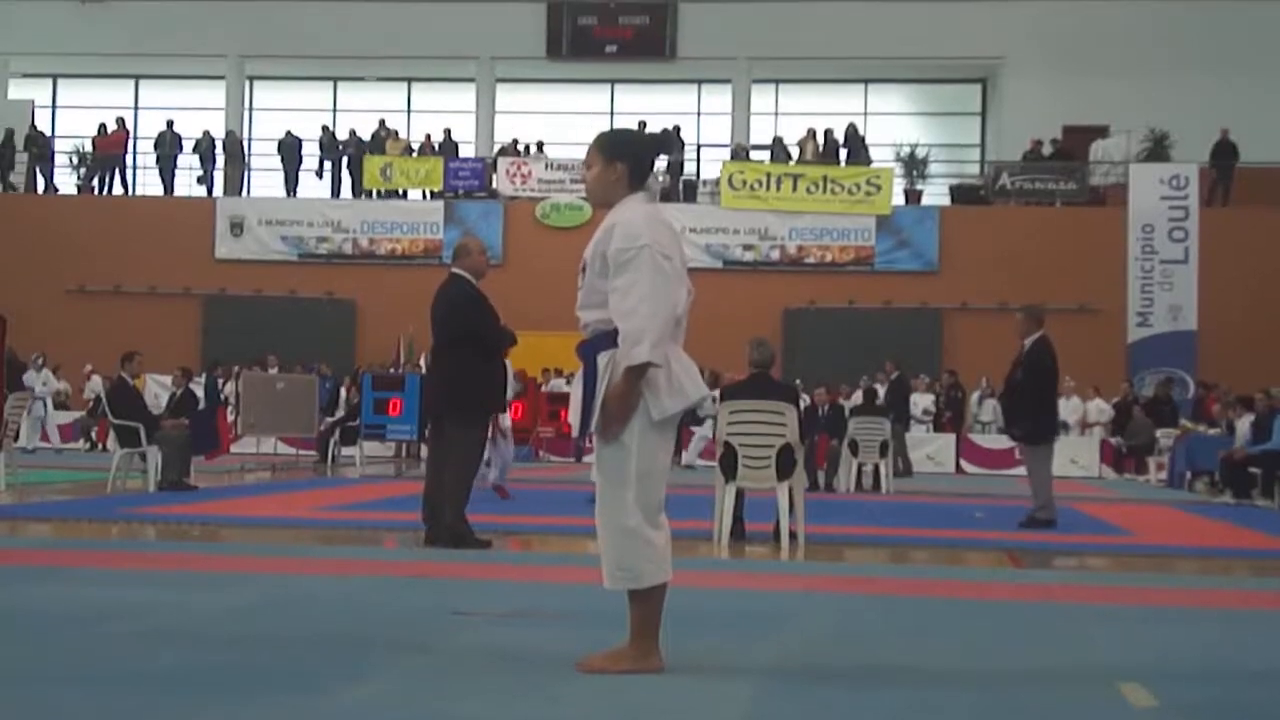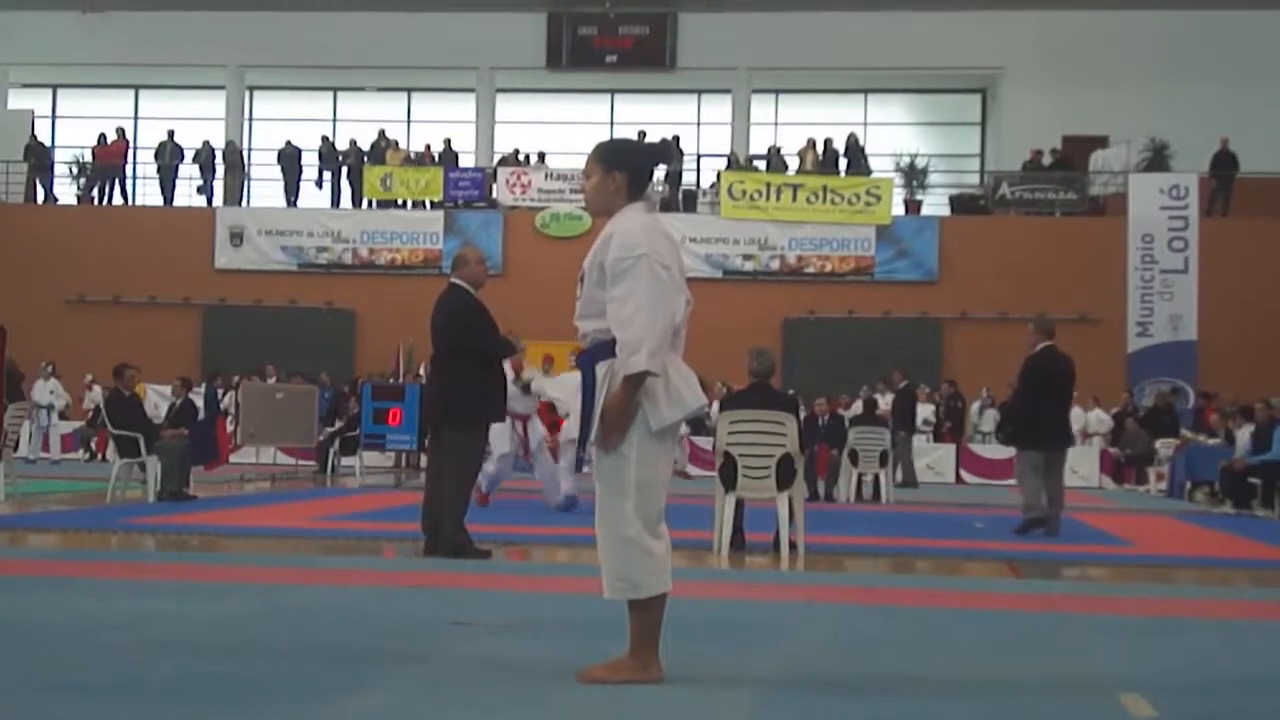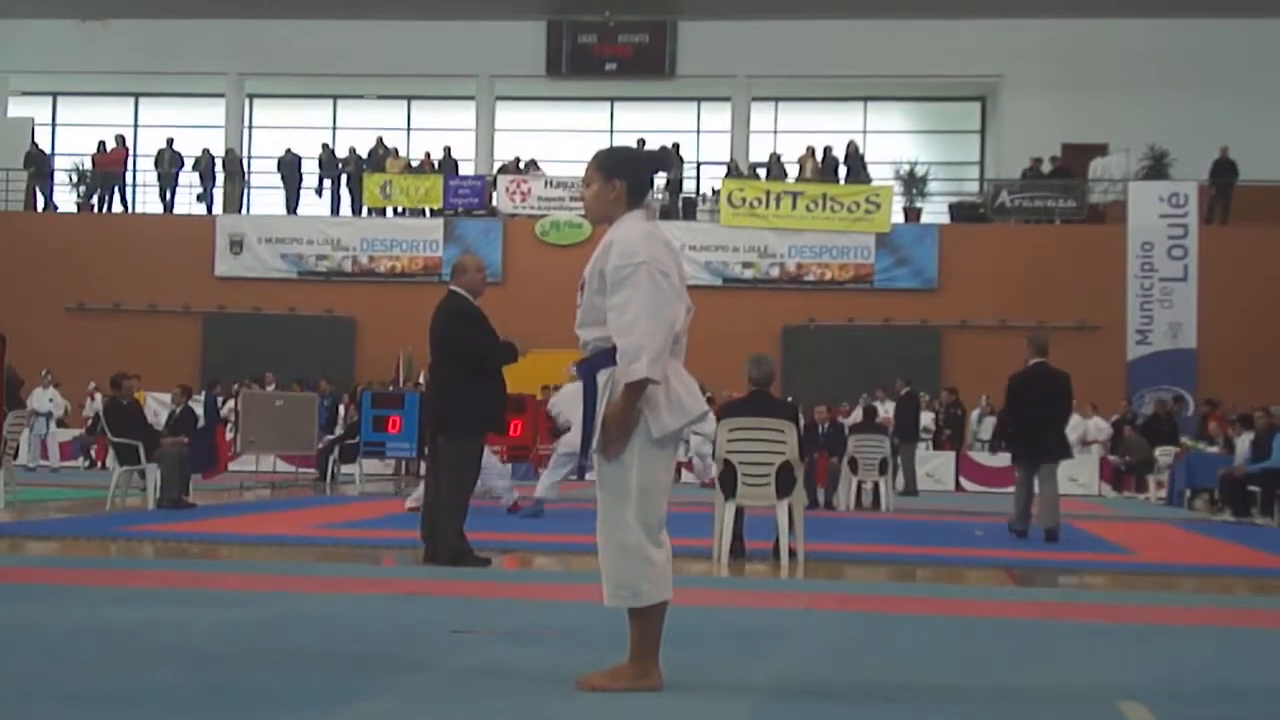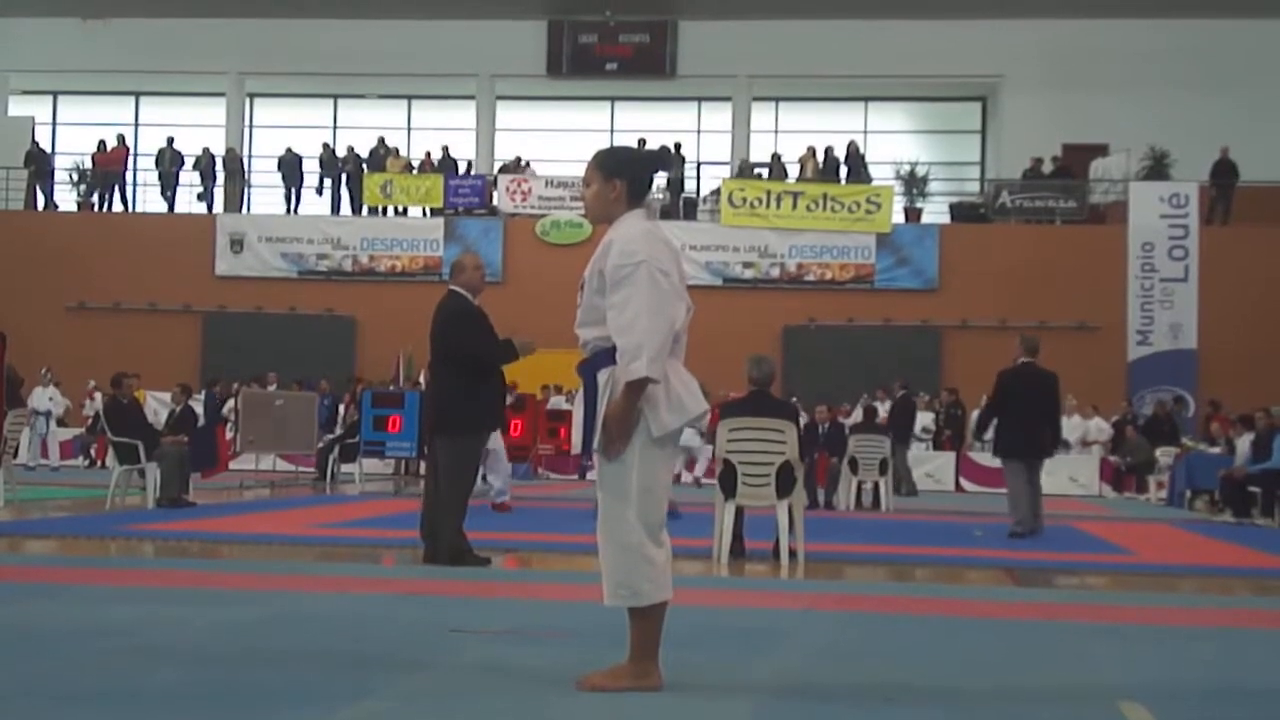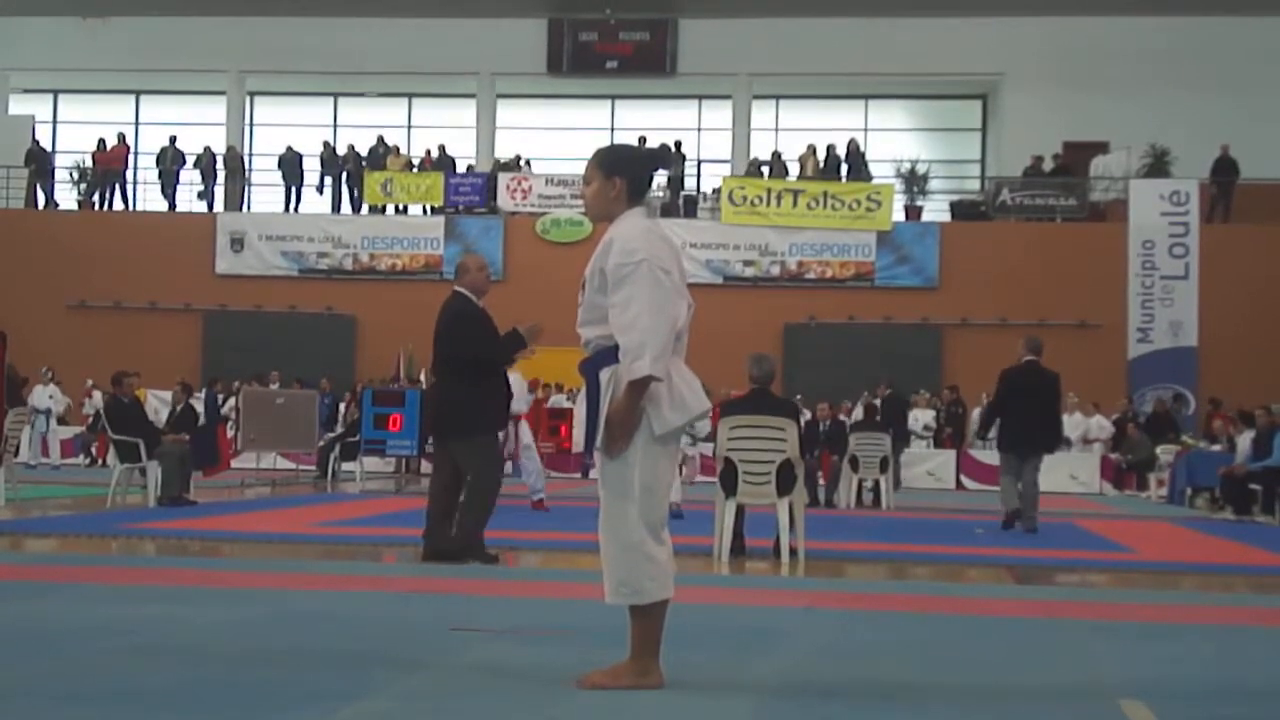
dt=0.5s
person 1, frame 1
left shoulder: (633, 225)
right shoulder: (633, 222)
left elbow: (646, 313)
left wrist: (626, 386)
left hip: (632, 379)
right hip: (628, 377)
left knee: (630, 508)
right knee: (630, 508)
left ankle: (643, 648)
right ankle: (640, 643)
person 1, frame 2
left shoulder: (631, 234)
right shoulder: (635, 231)
left elbow: (644, 323)
left wrist: (624, 397)
left hip: (631, 388)
right hip: (633, 387)
left knee: (631, 519)
right knee: (631, 519)
left ankle: (643, 659)
right ankle: (641, 653)
person 1, frame 3
left shoulder: (630, 242)
right shoulder: (636, 239)
left elbow: (644, 330)
left wrist: (625, 403)
left hip: (633, 396)
right hip: (637, 395)
left knee: (632, 526)
right knee: (633, 526)
left ankle: (643, 666)
right ankle: (642, 660)
person 1, frame 4
left shoulder: (630, 241)
right shoulder: (639, 238)
left elbow: (644, 330)
left wrist: (625, 404)
left hip: (633, 395)
right hip: (638, 394)
left knee: (632, 525)
right knee: (634, 525)
left ankle: (642, 666)
right ankle: (641, 660)
person 1, frame 5
left shoulder: (629, 240)
right shoulder: (639, 237)
left elbow: (645, 329)
left wrist: (628, 402)
left hip: (635, 392)
right hip: (641, 391)
left knee: (633, 523)
right knee: (635, 524)
left ankle: (644, 665)
right ankle: (643, 660)
person 2, frame 1
left shoulder: (447, 291)
right shoulder: (468, 295)
right elbow: (494, 338)
left wrist: (498, 337)
right wrist: (508, 336)
left hip: (445, 385)
right hip: (467, 389)
left knee: (442, 457)
right knee: (462, 460)
left ankle: (436, 526)
right ankle: (452, 528)
person 2, frame 2
left shoulder: (448, 300)
right shoulder: (466, 304)
right elbow: (489, 347)
left wrist: (501, 345)
right wrist: (510, 346)
left hip: (446, 396)
right hip: (465, 400)
left knee: (442, 469)
right knee: (460, 472)
left ankle: (436, 537)
right ankle: (452, 539)
person 2, frame 3
left shoulder: (449, 308)
right shoulder: (463, 311)
right elbow: (483, 355)
left wrist: (503, 349)
right wrist: (513, 350)
left hip: (448, 406)
right hip: (463, 409)
left knee: (442, 478)
right knee: (457, 480)
left ankle: (436, 545)
right ankle: (450, 547)
person 2, frame 4
left shoulder: (450, 306)
right shoulder: (462, 310)
right elbow: (478, 355)
left wrist: (505, 349)
right wrist: (513, 349)
left hip: (448, 405)
right hip: (461, 408)
left knee: (442, 479)
right knee: (456, 481)
left ankle: (437, 545)
right ankle: (451, 547)
person 2, frame 5
left shoulder: (458, 308)
right shoulder: (464, 311)
right elbow: (481, 354)
left wrist: (507, 355)
right wrist: (520, 338)
left hip: (453, 409)
right hip: (466, 411)
left knee: (449, 477)
right knee: (487, 472)
left ankle: (438, 542)
right ankle: (467, 540)
person 3, frame 1
left shoulder: (1040, 351)
right shoulder: (1033, 348)
left elbow: (1033, 392)
right elbow: (1021, 385)
left wrist: (1025, 424)
right wrist: (1018, 421)
left hip: (1035, 421)
right hip: (1033, 419)
left knee: (1037, 466)
right knee: (1037, 466)
left ankle: (1044, 514)
right ankle: (1043, 511)
person 3, frame 2
left shoulder: (1034, 361)
right shoulder: (1066, 362)
left elbow: (1022, 397)
right elbow: (1067, 395)
left wrist: (1010, 424)
left hip: (1034, 429)
right hip: (1059, 428)
left knee: (1026, 471)
right knee: (1054, 477)
left ankle: (1034, 513)
right ankle: (1052, 523)
person 3, frame 3
left shoulder: (1019, 379)
right shoulder: (1062, 378)
left elbow: (1009, 413)
right elbow: (1067, 410)
left hip: (1025, 442)
right hip: (1052, 442)
left knee: (1024, 484)
right knee: (1049, 484)
left ankle: (1020, 525)
right ankle: (1051, 526)
person 3, frame 4
left shoulder: (1006, 376)
right shoulder: (1049, 378)
left elbow: (993, 405)
right elbow: (1054, 412)
left wrist: (980, 429)
right wrist: (1055, 438)
left hip: (1011, 440)
right hip: (1037, 440)
left knee: (1016, 483)
right knee: (1033, 482)
left ankle: (1020, 526)
right ankle: (1034, 523)
person 3, frame 5
left shoulder: (1009, 374)
right shoulder: (1052, 377)
left elbow: (996, 404)
right elbow: (1055, 411)
left wrist: (984, 427)
right wrist: (1056, 437)
left hip: (1012, 436)
right hip: (1038, 437)
left knee: (1008, 475)
right knee: (1030, 479)
left ankle: (1012, 508)
right ankle: (1029, 521)
person 4, frame 1
left shoulder: (729, 391)
right shoulder: (789, 392)
left hip: (739, 467)
right hip: (778, 467)
right knee: (793, 460)
left ankle: (736, 525)
right ankle: (782, 527)
person 4, frame 2
left shoulder: (729, 400)
right shoulder: (789, 402)
left hip: (738, 476)
right hip: (778, 477)
right knee: (793, 471)
left ankle: (736, 535)
right ankle: (782, 537)
person 4, frame 3
left shoulder: (729, 408)
right shoulder: (788, 409)
right elbow: (799, 453)
left hip: (738, 484)
right hip: (778, 484)
right knee: (792, 477)
left ankle: (736, 543)
right ankle: (781, 544)
person 4, frame 4
left shoulder: (729, 408)
right shoulder: (788, 410)
right elbow: (799, 453)
left hip: (737, 484)
right hip: (778, 484)
right knee: (794, 479)
left ankle: (736, 543)
right ankle: (782, 544)
person 4, frame 5
left shoulder: (729, 406)
right shoulder: (789, 408)
left hip: (738, 481)
right hip: (778, 482)
right knee: (793, 476)
left ankle: (736, 541)
right ankle: (782, 543)
